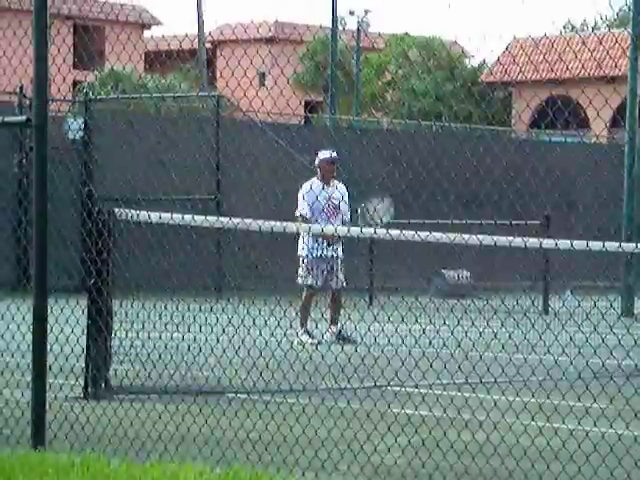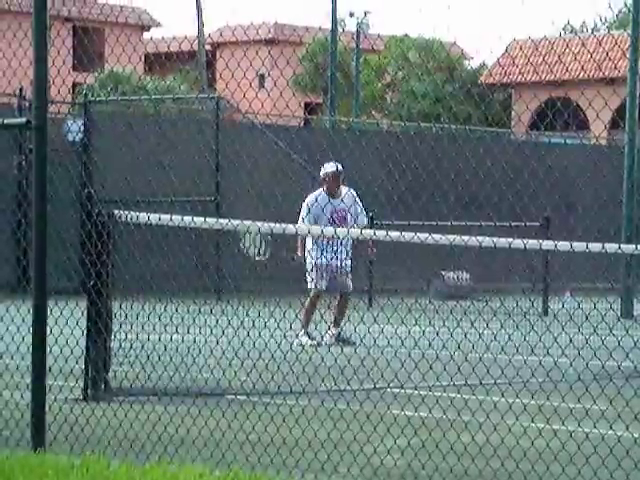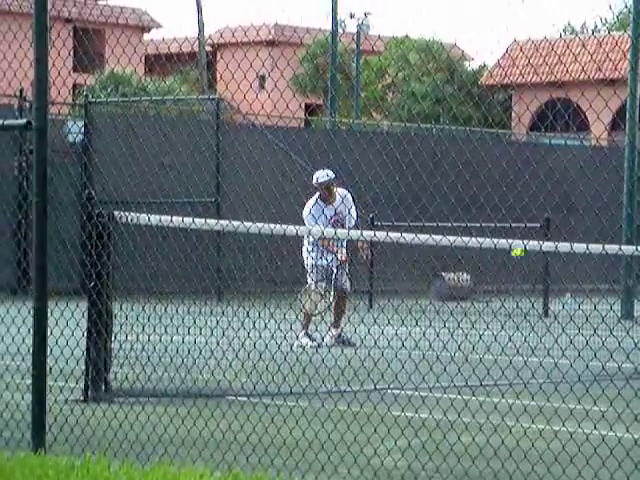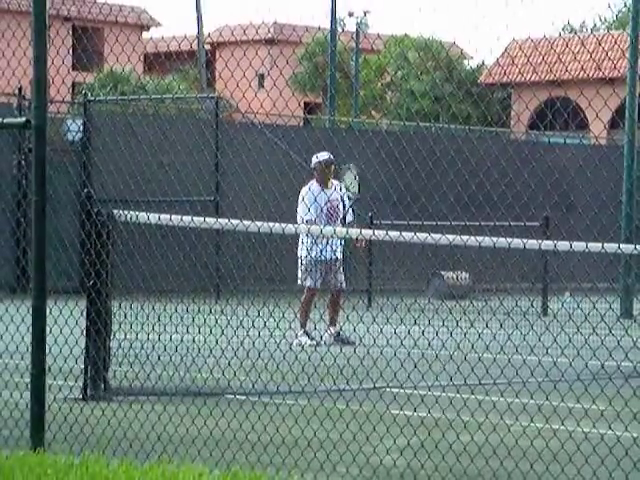
dt=0.4s
person 1, frame 1
left shoulder: (341, 188)
right shoulder: (309, 188)
right elbow: (303, 218)
left wrist: (339, 234)
right wrist: (324, 234)
left hip: (334, 249)
right hip: (313, 249)
left knee: (337, 290)
right knee: (310, 290)
left ankle: (334, 330)
right ankle: (303, 330)
person 1, frame 2
left shoulder: (350, 195)
right shoulder: (313, 200)
left elbow: (361, 223)
left wrist: (368, 244)
right wrist: (300, 251)
left hip: (342, 254)
right hip: (320, 254)
left knee: (345, 292)
right knee: (316, 292)
left ankle: (334, 332)
right ankle: (303, 332)
person 1, frame 3
left shoulder: (345, 196)
right shoulder: (312, 208)
left elbow: (352, 223)
right elbow: (322, 240)
left wrist: (360, 242)
right wrist: (337, 254)
left hip: (340, 255)
right hip: (318, 254)
left knee: (343, 292)
left ankle: (334, 333)
right ankle: (303, 333)
person 1, frame 4
left shoulder: (339, 188)
right shoulder: (309, 192)
left elbow: (347, 218)
right elbow: (307, 223)
right wrist: (330, 228)
left hip: (334, 250)
right hip: (313, 251)
left knee: (337, 290)
right knee: (311, 290)
left ankle: (332, 331)
right ankle: (302, 332)
